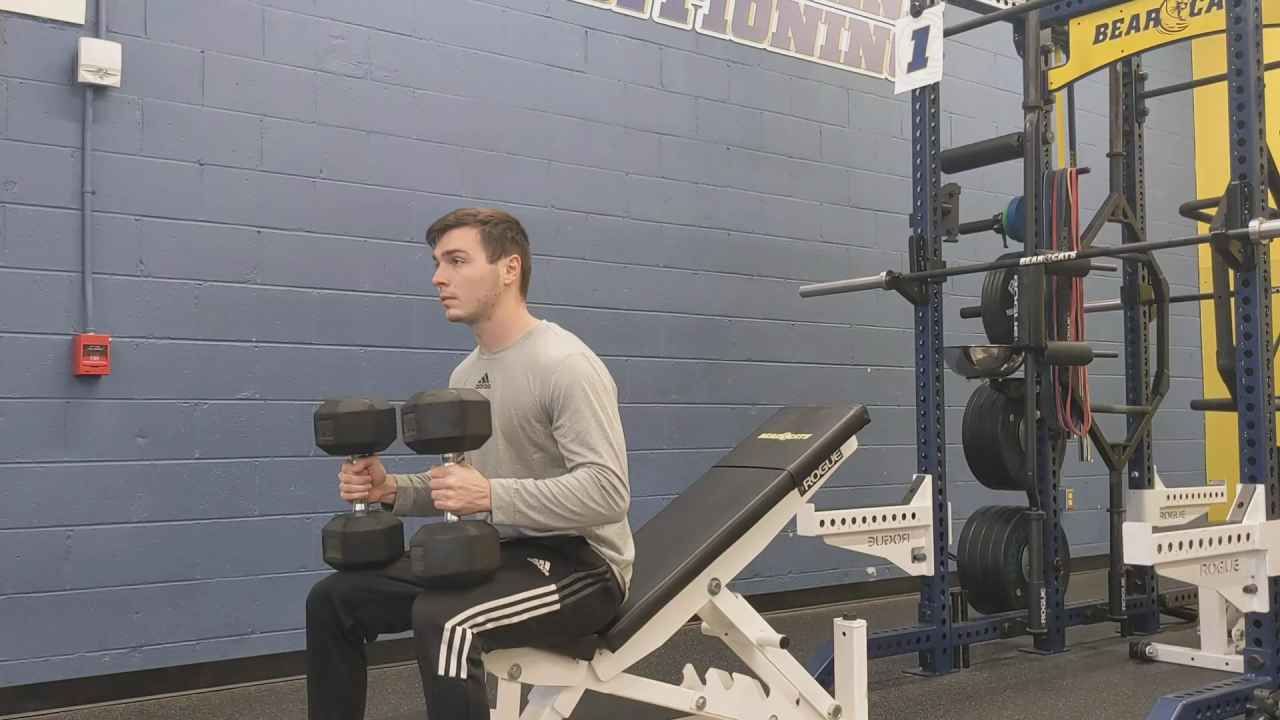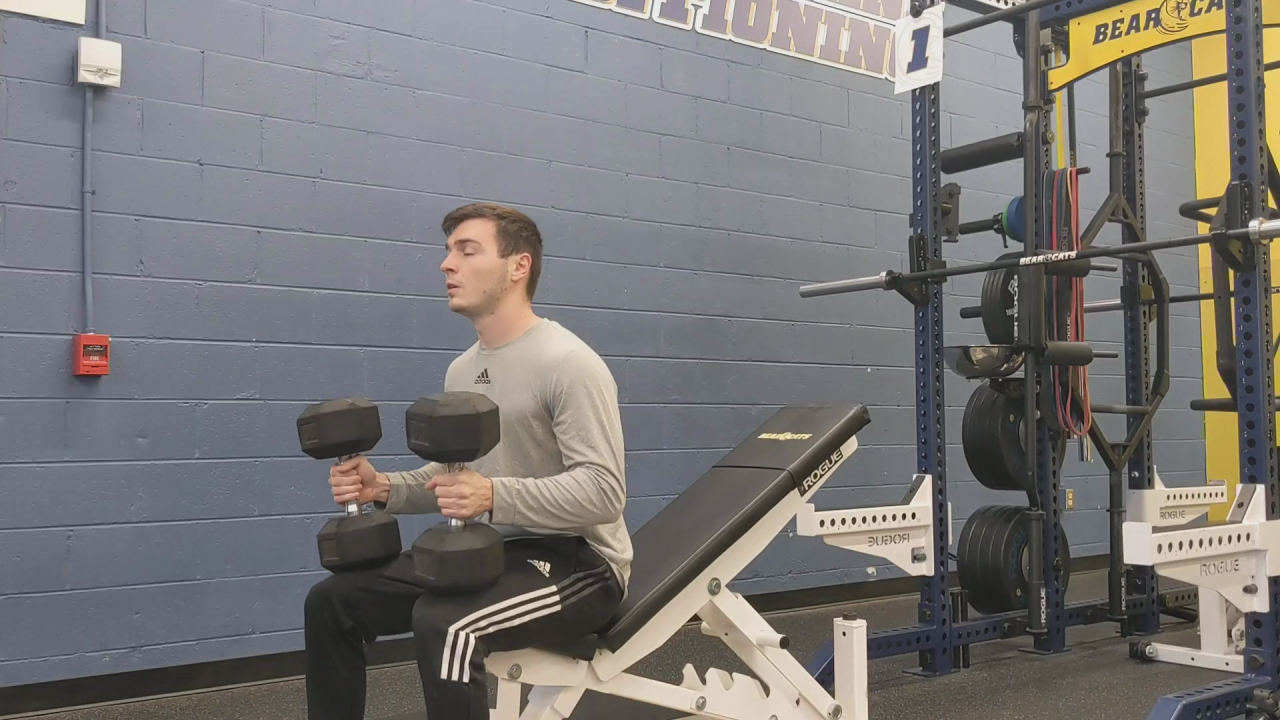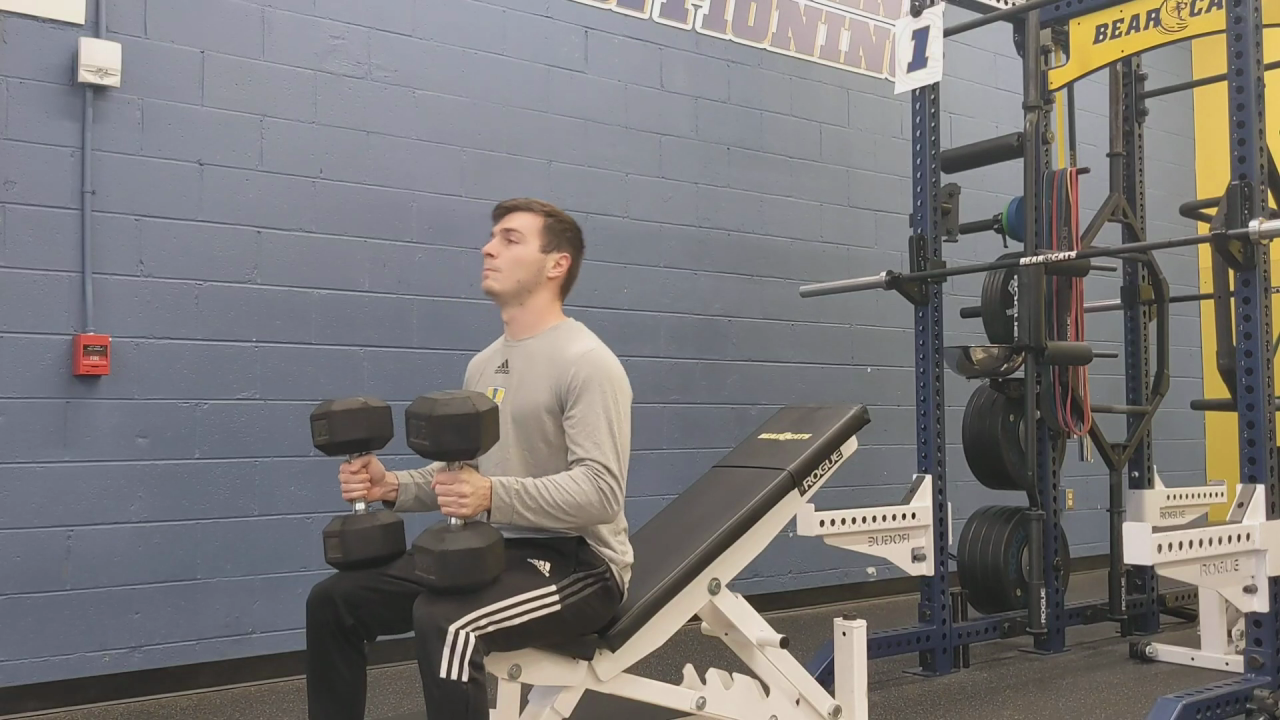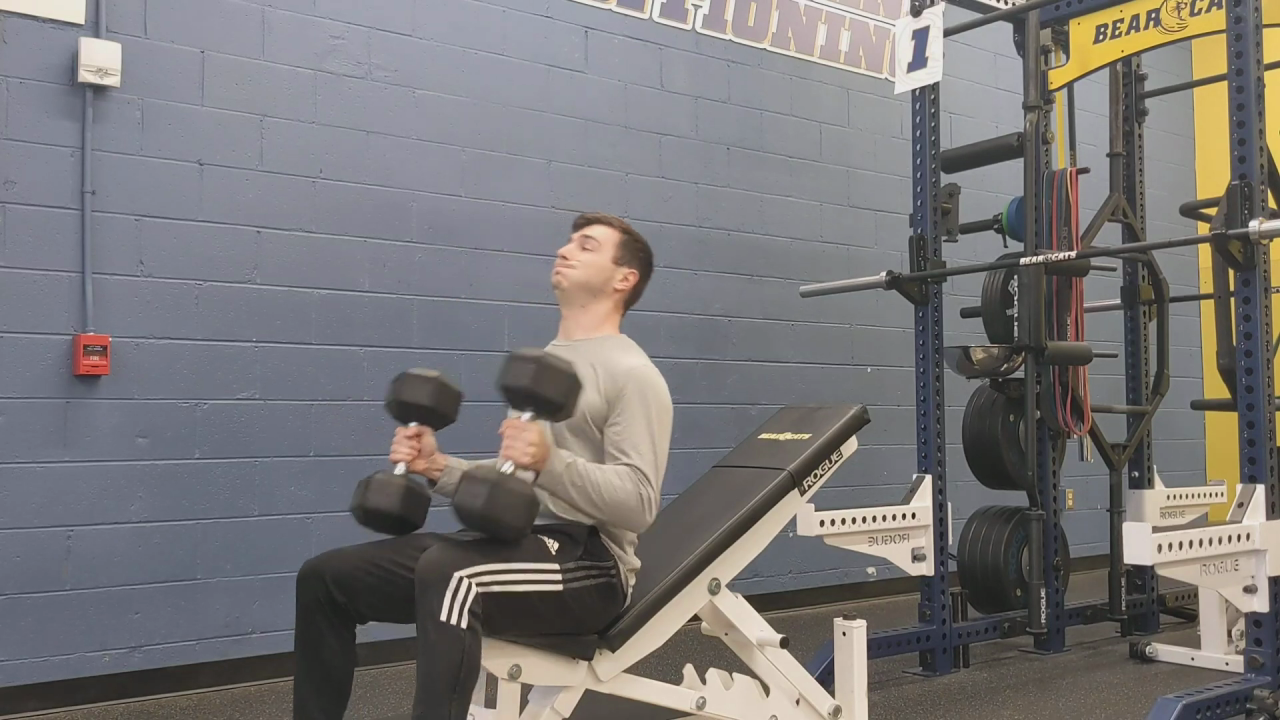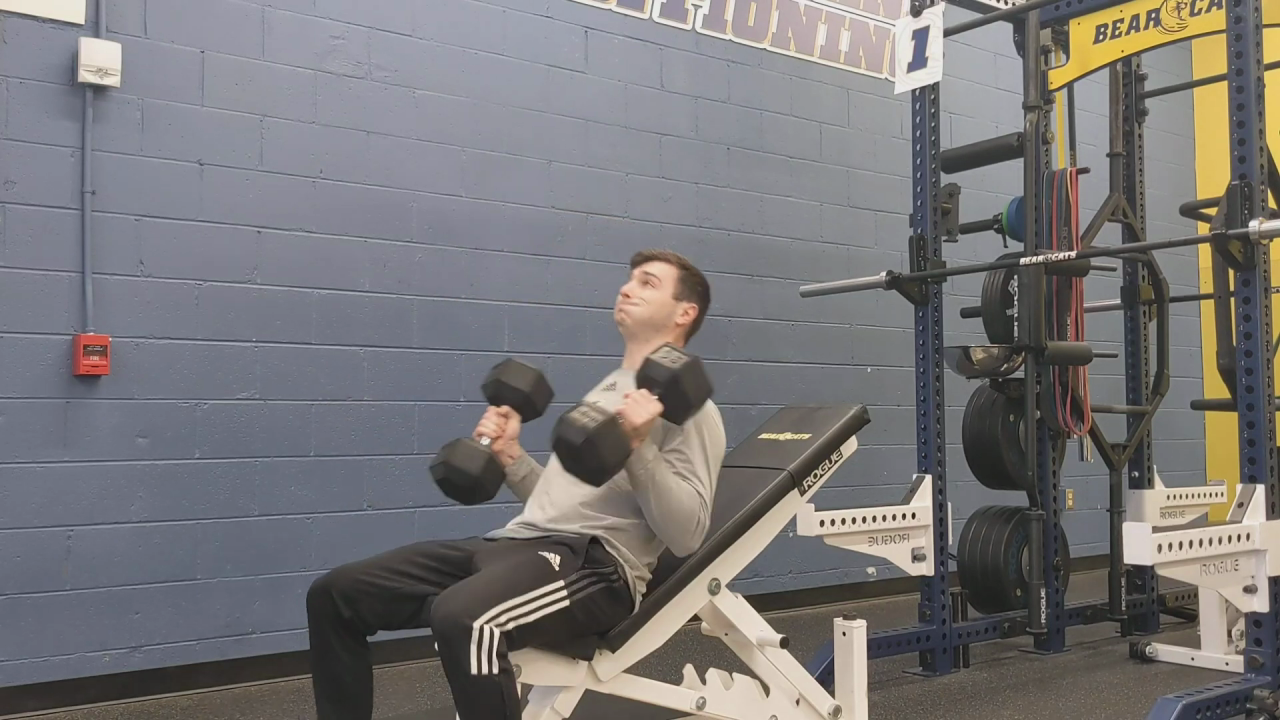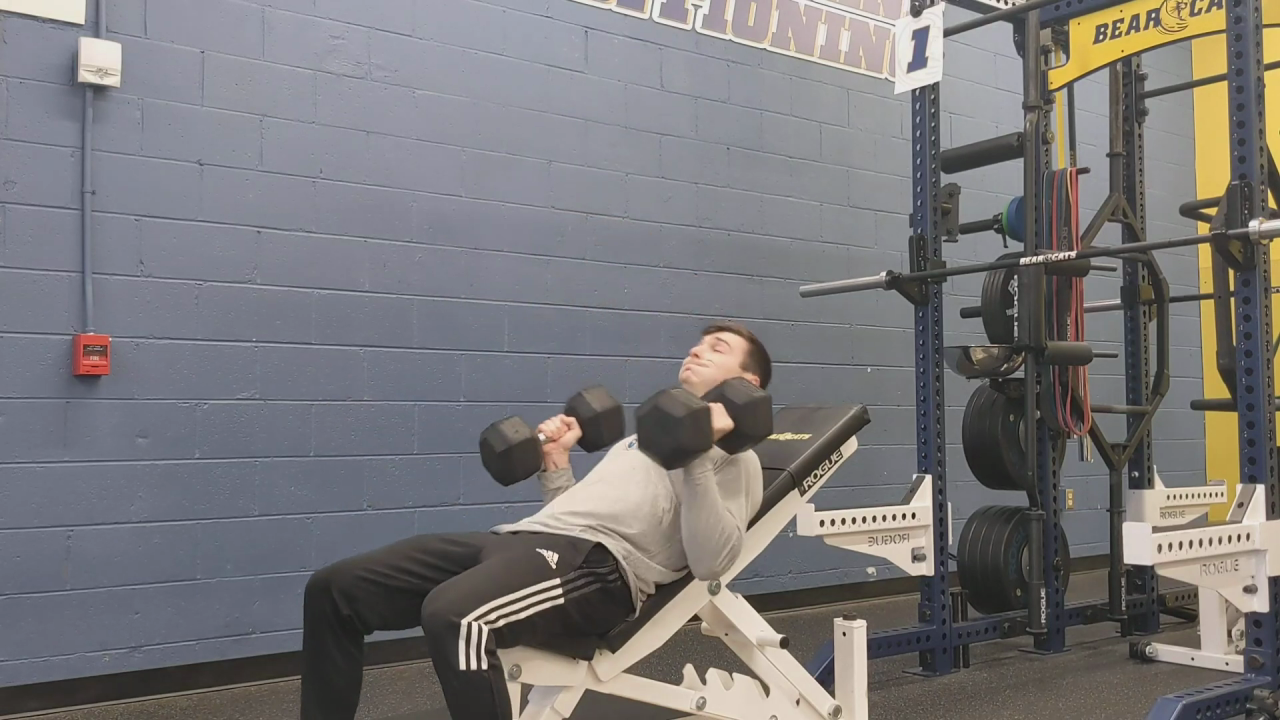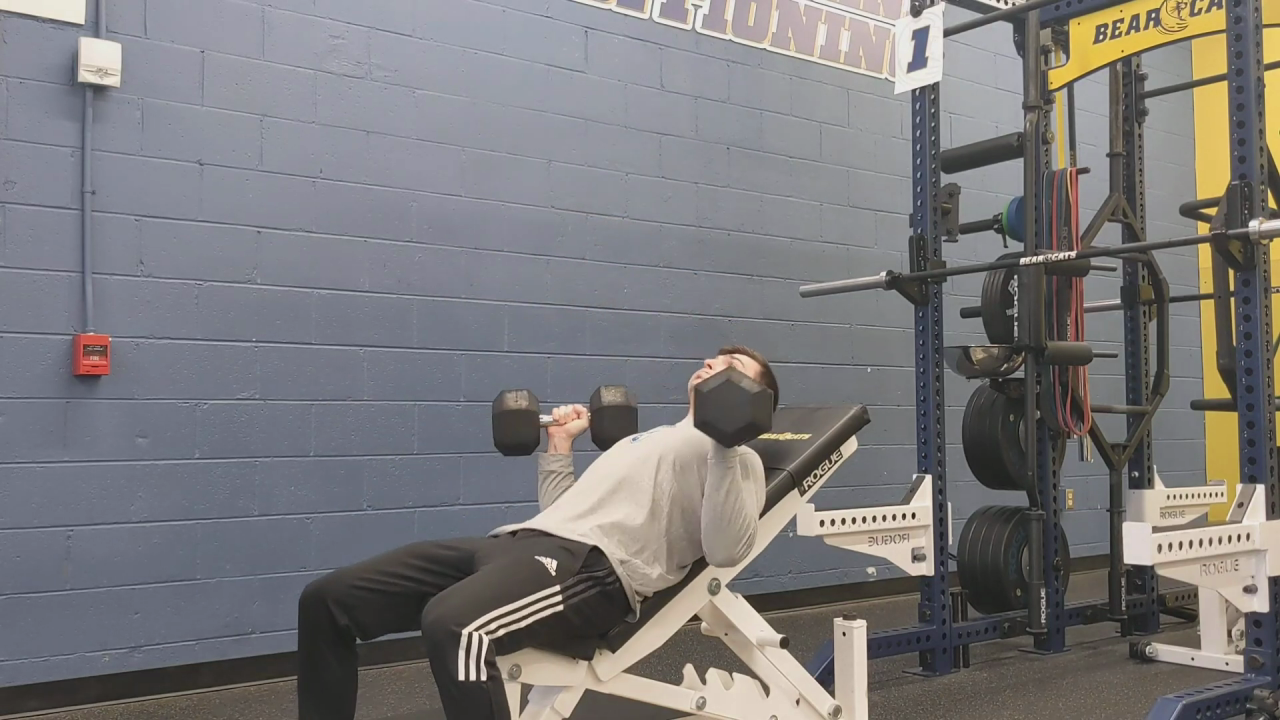
dt=0.3s
person 1, frame 1
left shoulder: (564, 366)
right shoulder: (467, 373)
left elbow: (607, 493)
right elbow: (461, 481)
left wrist: (491, 496)
right wrist: (393, 488)
left hip: (579, 561)
right hip: (498, 550)
left knee: (442, 619)
right knee: (335, 599)
person 1, frame 2
left shoulder: (566, 363)
right shoulder: (463, 370)
left elbow: (604, 491)
right elbow: (456, 475)
left wrist: (495, 496)
right wrist: (383, 487)
left hip: (576, 560)
left knee: (445, 623)
right knee: (333, 601)
person 1, frame 3
left shoulder: (586, 362)
right shoulder: (484, 366)
left elbow: (601, 494)
right elbow: (466, 476)
left wrist: (494, 496)
right wrist: (393, 486)
left hip: (578, 562)
right hip: (497, 551)
left knee: (444, 621)
right knee: (335, 600)
person 1, frame 4
left shoulder: (632, 374)
left elbow: (637, 502)
left wrist: (549, 461)
right wrist: (438, 467)
left hip: (585, 558)
right hip: (509, 540)
left knee: (449, 576)
right knee: (326, 577)
person 1, frame 5
left shoulder: (689, 410)
right shoulder: (604, 392)
left elbow: (684, 534)
left wrist: (640, 444)
right wrist: (509, 453)
left hip: (591, 563)
right hip: (514, 541)
left knee: (462, 619)
right knee: (336, 593)
person 1, frame 6
left shoulder: (732, 456)
left elbow: (710, 560)
left wrist: (700, 457)
right wrist: (555, 461)
left hip: (596, 566)
right hip: (522, 538)
left knee: (453, 617)
right knee: (333, 589)
person 1, frame 7
left shoulder: (736, 458)
right shoulder: (648, 436)
left elbow: (726, 549)
left wrist: (723, 443)
right wrist: (558, 444)
left hip: (589, 564)
right hip: (516, 541)
left knee: (453, 626)
right knee: (326, 600)
